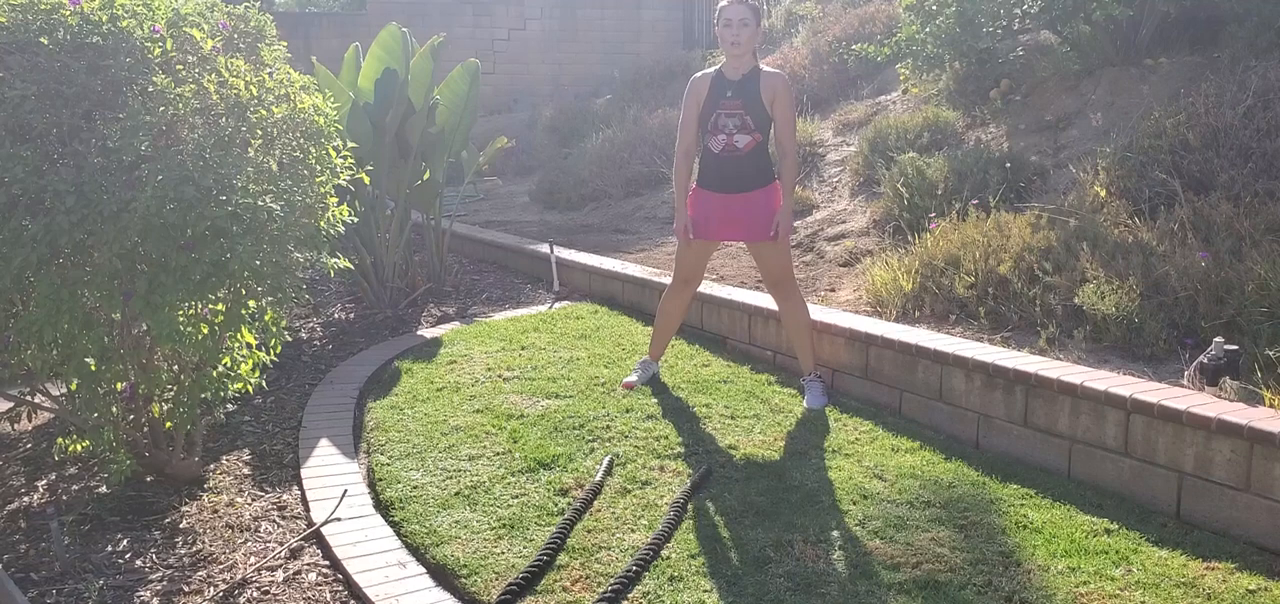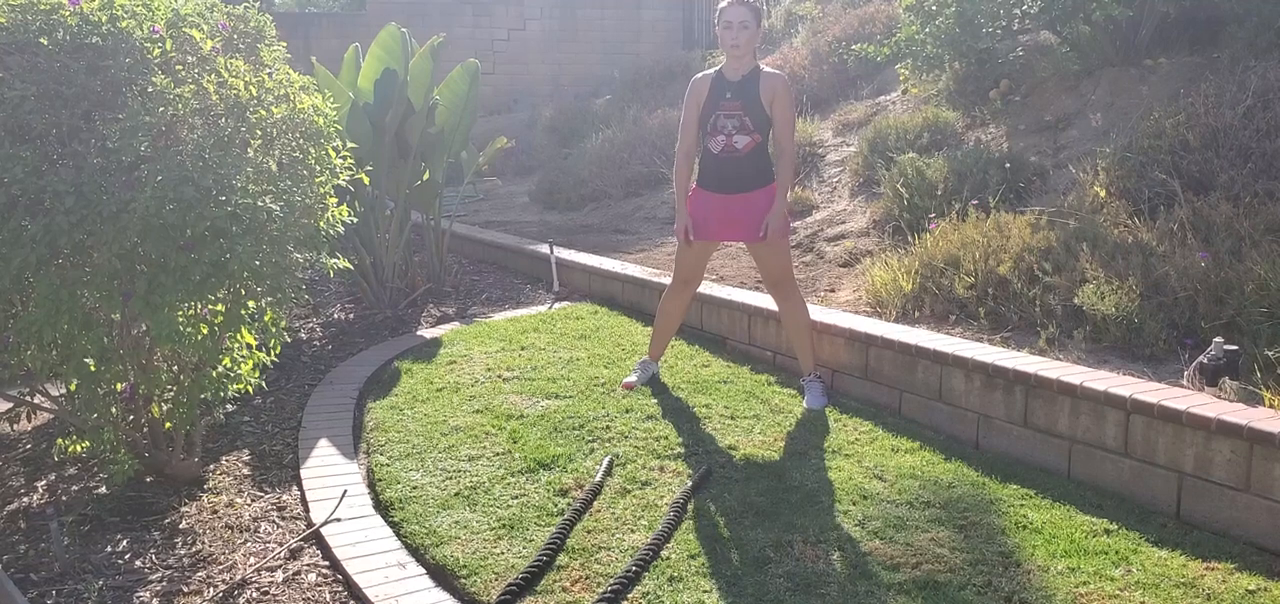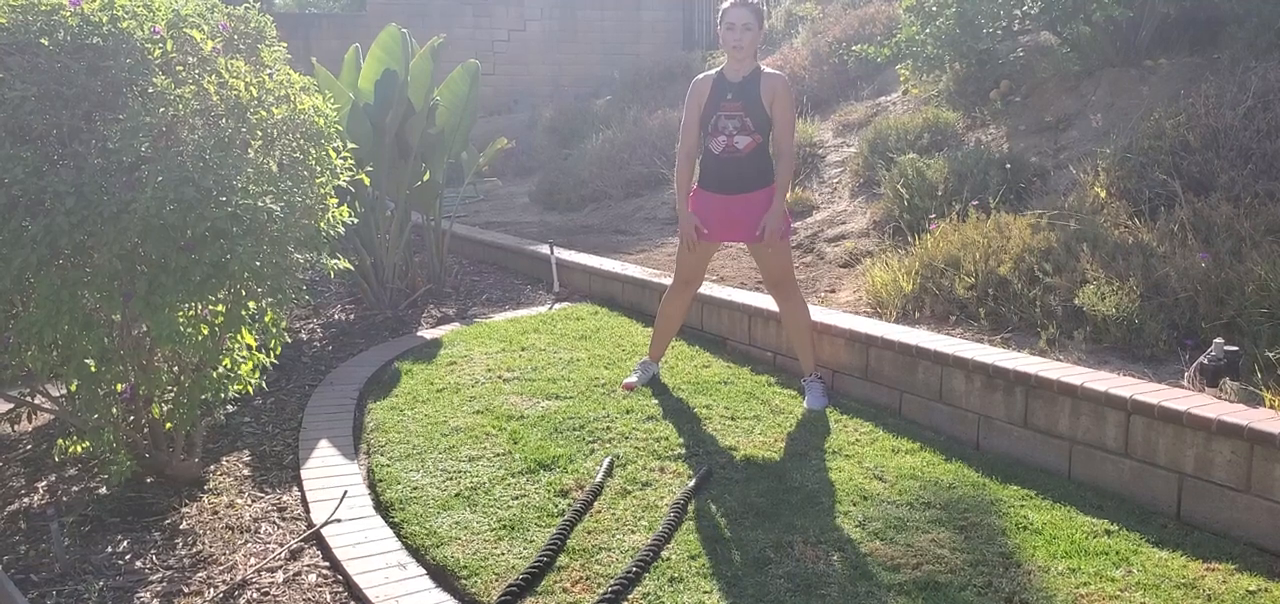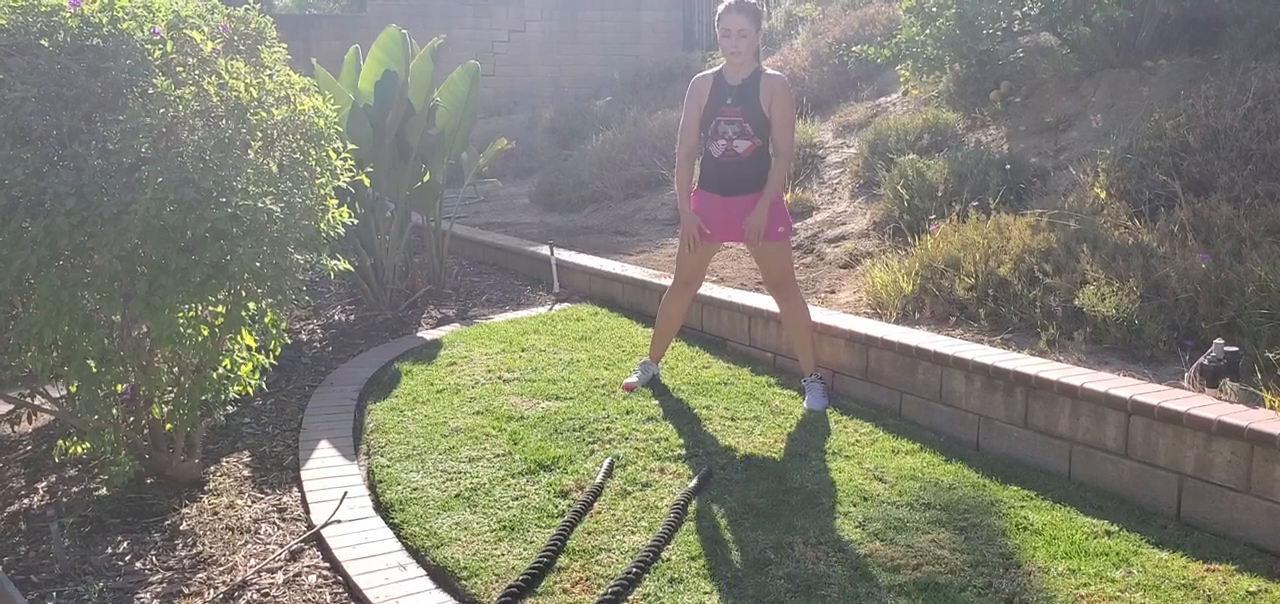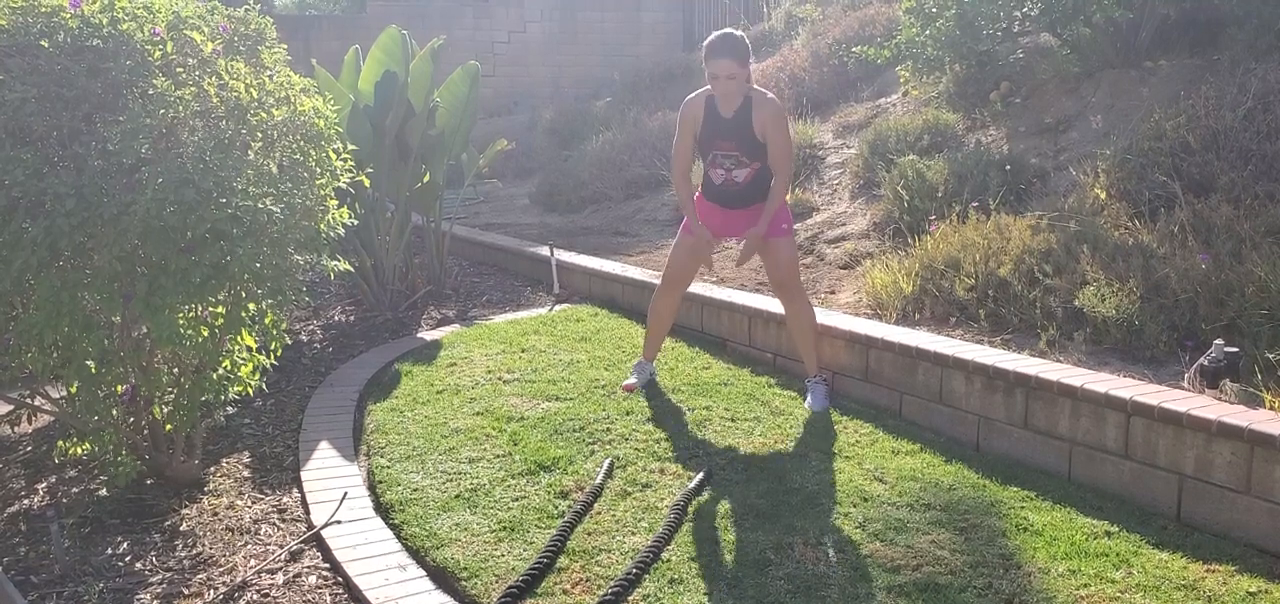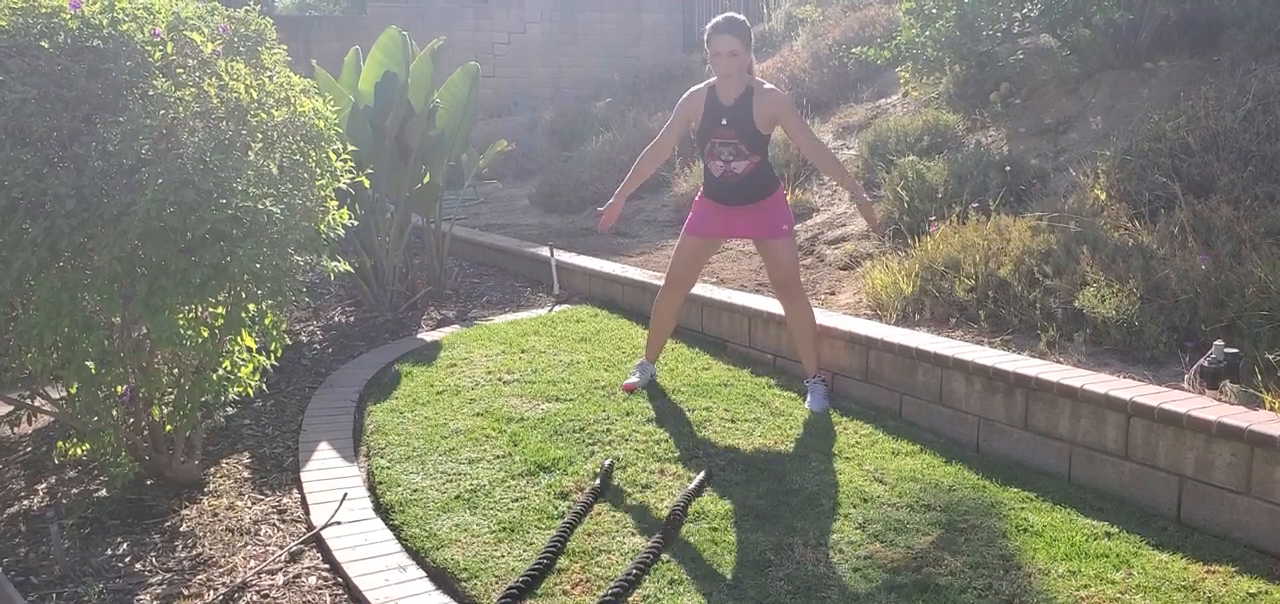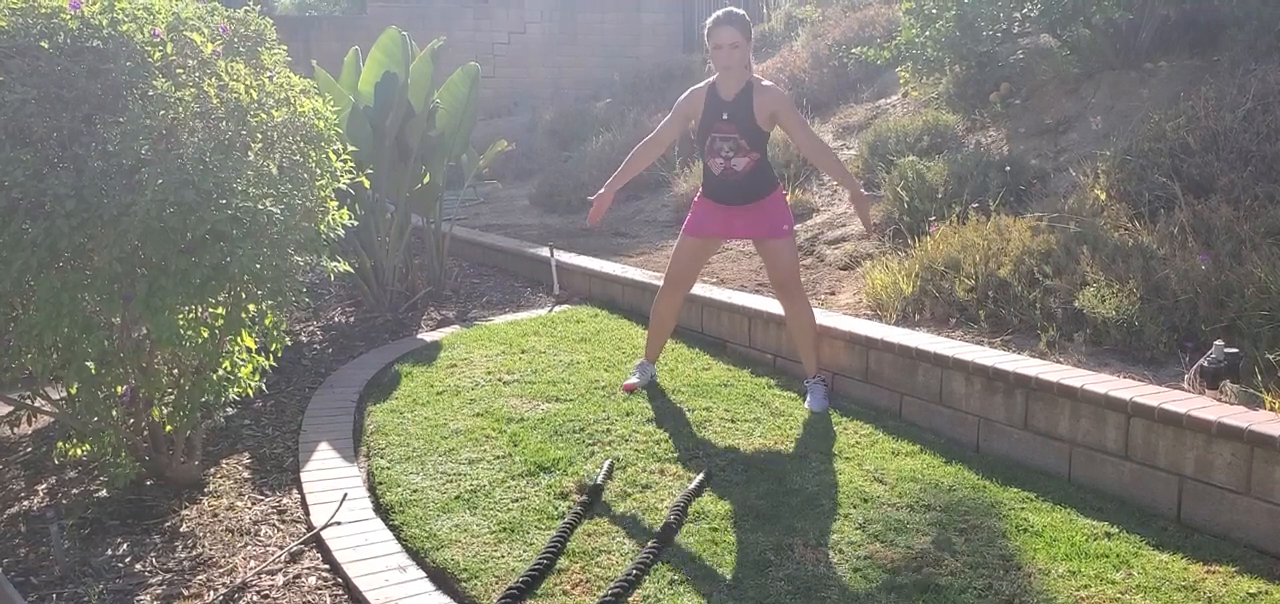
dt=0.5s
person 1, frame 1
left shoulder: (774, 83)
right shoulder: (701, 83)
left elbow: (788, 150)
right elbow: (685, 150)
left wrist: (787, 207)
right wrist: (680, 208)
left hip: (759, 198)
right hip: (708, 198)
left knee: (783, 286)
right knee: (682, 282)
left ankle: (811, 376)
right ankle: (650, 361)
person 1, frame 2
left shoulder: (773, 83)
right shoulder: (701, 84)
left elbow: (786, 151)
right elbow: (685, 151)
left wrist: (779, 208)
right wrist: (680, 209)
left hip: (758, 199)
right hip: (707, 199)
left knee: (783, 286)
right knee: (682, 283)
left ankle: (811, 376)
right ankle: (650, 361)
person 1, frame 3
left shoulder: (774, 84)
right shoulder: (702, 85)
left elbow: (785, 151)
right elbow: (687, 151)
left wrist: (776, 208)
right wrist: (683, 209)
left hip: (758, 200)
right hip: (709, 199)
left knee: (784, 287)
right knee: (683, 283)
left ankle: (812, 377)
right ankle: (650, 362)
person 1, frame 4
left shoulder: (774, 86)
right shoulder: (702, 85)
left elbow: (783, 154)
right elbow: (685, 152)
left wrist: (762, 210)
right wrist: (685, 211)
left hip: (759, 201)
right hip: (708, 200)
left knee: (783, 288)
right knee: (683, 284)
left ankle: (812, 377)
right ankle: (650, 363)
person 1, frame 5
left shoulder: (767, 108)
right shoulder: (693, 107)
left elbow: (783, 173)
right elbow: (680, 173)
left wrist: (760, 230)
right wrist: (697, 227)
left hip: (762, 208)
right hip: (711, 207)
left knee: (789, 288)
right knee: (670, 284)
left ankle: (815, 378)
right ankle: (645, 364)
person 1, frame 6
left shoulder: (769, 99)
right shoulder: (696, 99)
left elbow: (813, 148)
right elbow: (659, 149)
left wrist: (857, 193)
right wrist: (620, 196)
left hip: (764, 204)
right hip: (712, 205)
left knee: (789, 289)
right knee: (673, 285)
left ankle: (815, 379)
right ankle: (647, 364)
person 1, frame 7
left shoulder: (768, 97)
right shoulder: (696, 98)
left elbow: (812, 146)
right elbow: (655, 144)
left wrist: (854, 189)
right wrist: (610, 189)
left hip: (763, 204)
right hip: (711, 205)
left knee: (790, 290)
right knee: (672, 286)
left ankle: (814, 379)
right ankle: (647, 365)
